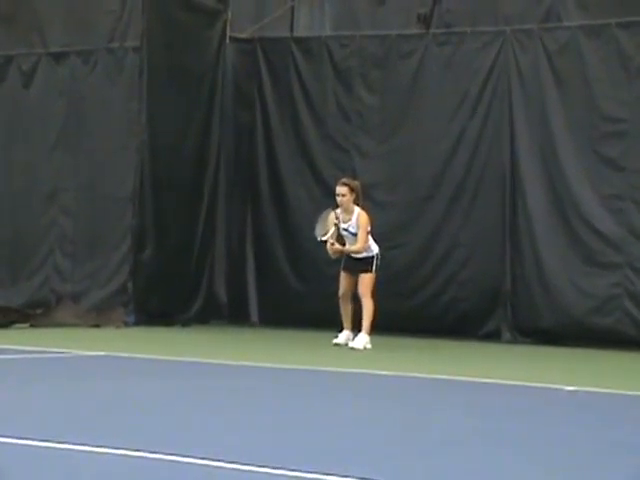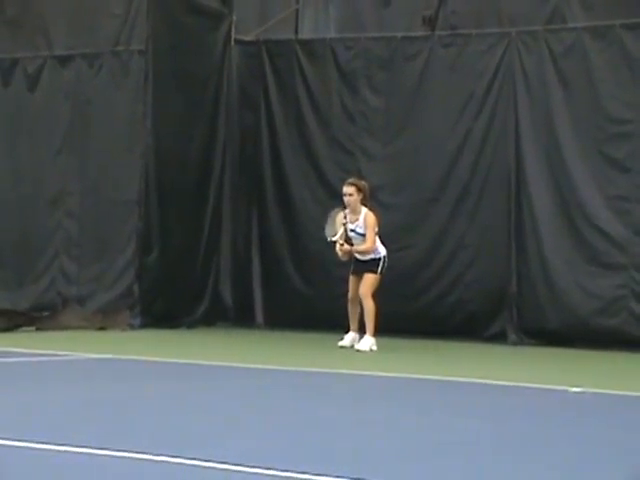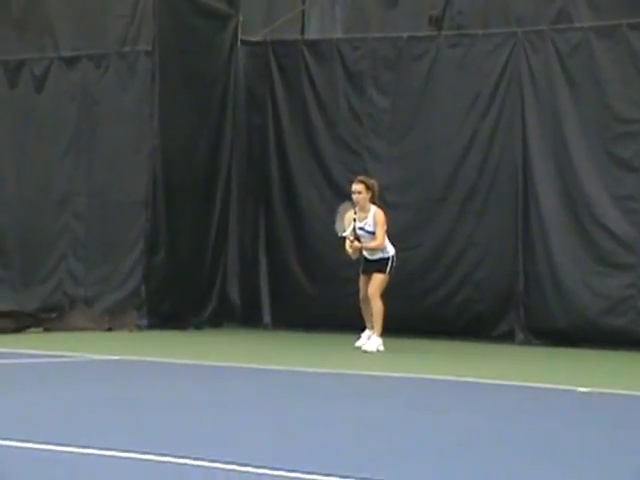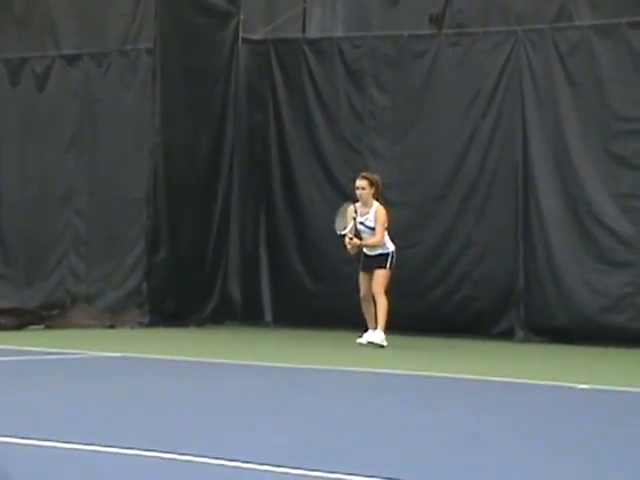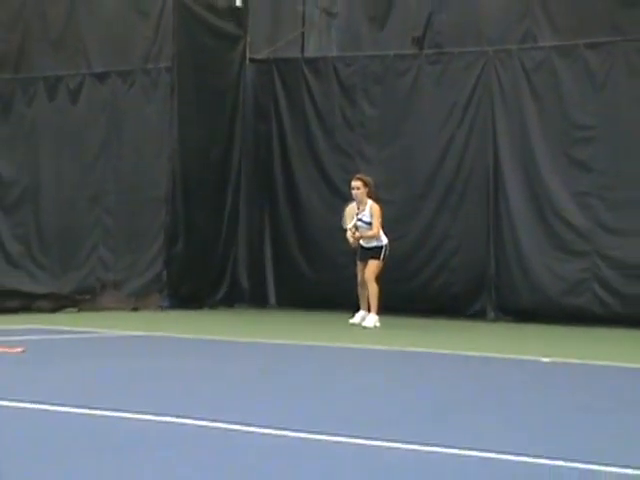
dt=0.4s
person 1, frame 1
left shoulder: (361, 216)
right shoulder: (335, 215)
left elbow: (361, 247)
right elbow: (330, 241)
left wrist: (342, 249)
right wrist: (332, 249)
left hip: (368, 257)
right hip: (350, 257)
left knee: (364, 293)
right knee: (343, 294)
left ankle: (364, 336)
right ankle: (347, 332)
person 1, frame 2
left shoulder: (368, 216)
right shoulder: (342, 216)
left elbow: (370, 246)
right elbow: (339, 242)
left wrist: (351, 249)
right wrist: (341, 251)
left hip: (375, 258)
right hip: (358, 259)
left knee: (364, 293)
right knee: (352, 297)
left ankle: (370, 338)
right ankle: (353, 334)
person 1, frame 3
left shoulder: (378, 214)
right shoulder: (351, 215)
left elbow: (380, 243)
right elbow: (349, 240)
left wrist: (360, 246)
right wrist: (351, 249)
left hip: (384, 257)
right hip: (367, 258)
left knee: (373, 293)
right knee: (363, 296)
left ankle: (377, 339)
right ankle: (369, 331)
person 1, frame 4
left shoulder: (379, 211)
right shoulder: (353, 210)
left elbow: (379, 240)
right elbow: (349, 235)
left wrist: (359, 243)
right wrist: (350, 243)
left hip: (384, 254)
right hip: (367, 255)
left knee: (378, 290)
right knee: (364, 295)
left ankle: (380, 333)
right ankle: (371, 331)
person 1, frame 5
left shoulder: (374, 207)
left elbow: (376, 232)
right elbow: (349, 230)
left wrist: (360, 235)
right wrist: (351, 238)
left hip: (378, 246)
right hip: (364, 246)
left knee: (369, 277)
right knee: (361, 280)
left ankle: (373, 316)
right ankle: (363, 311)
